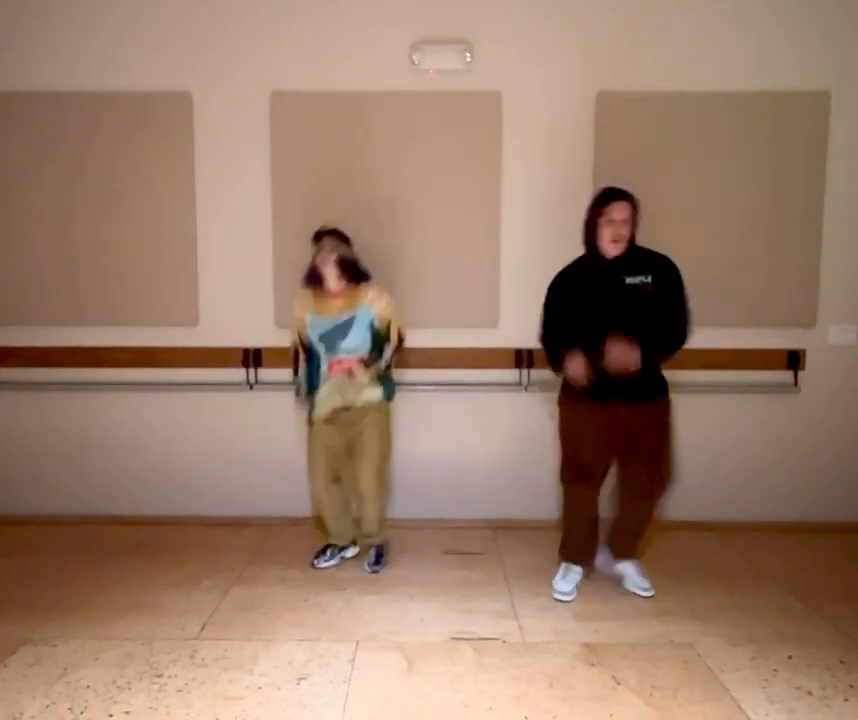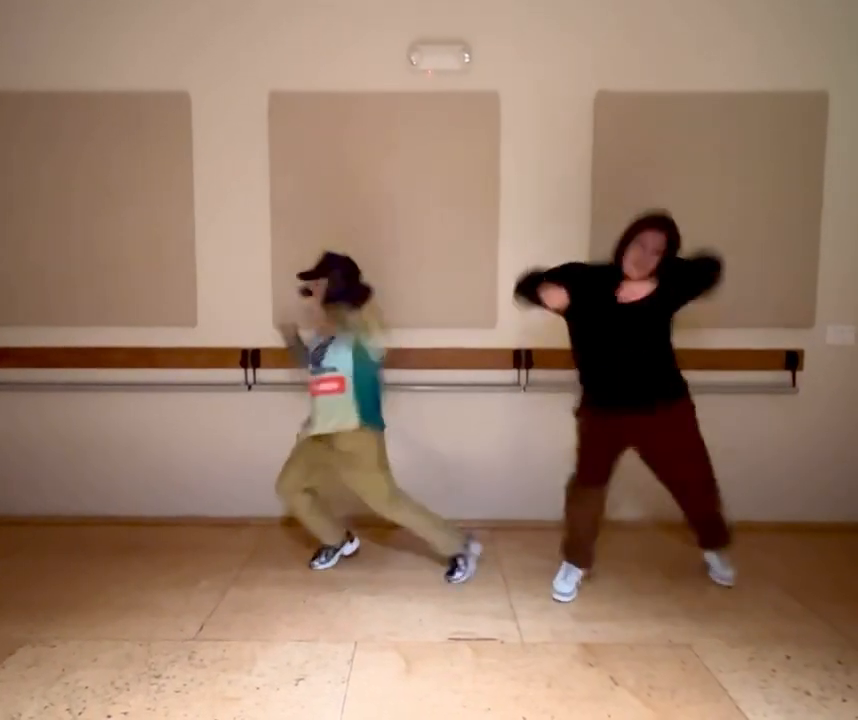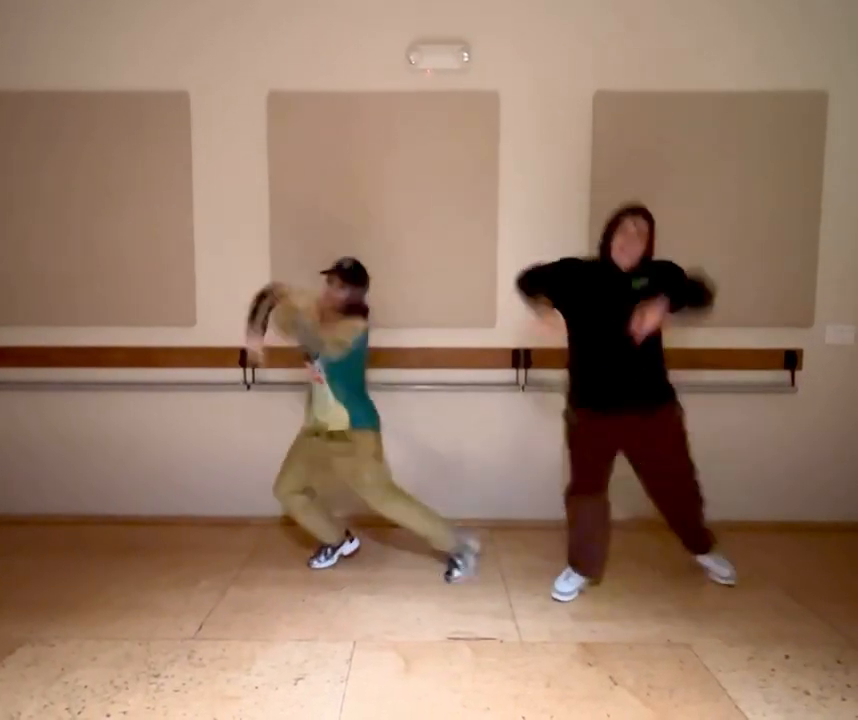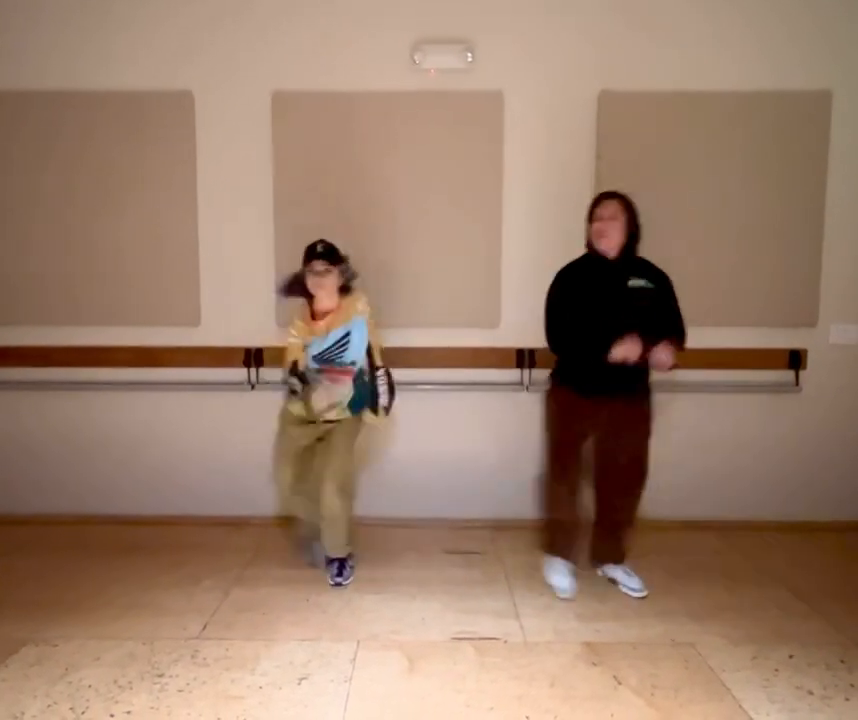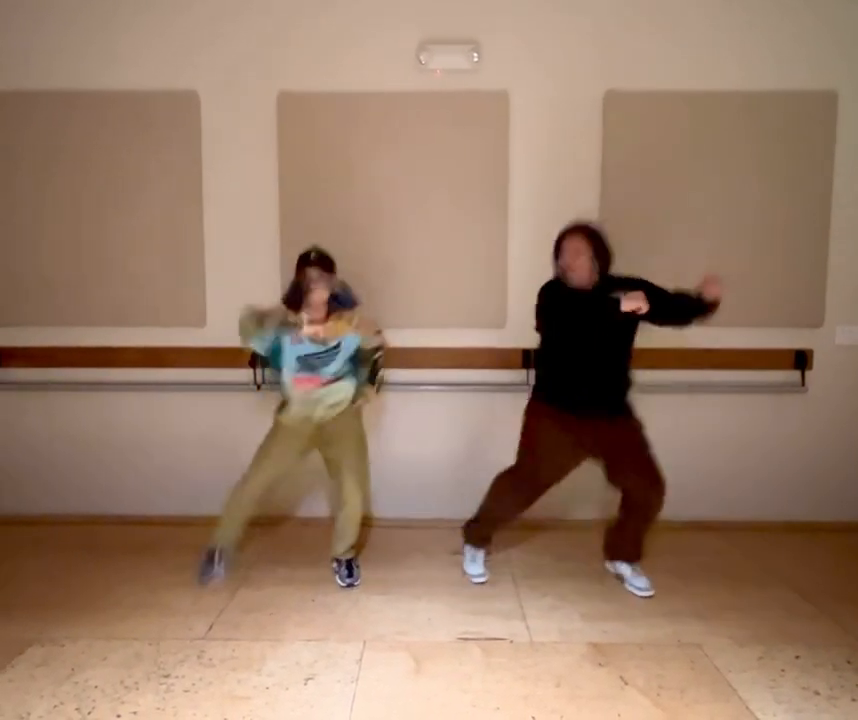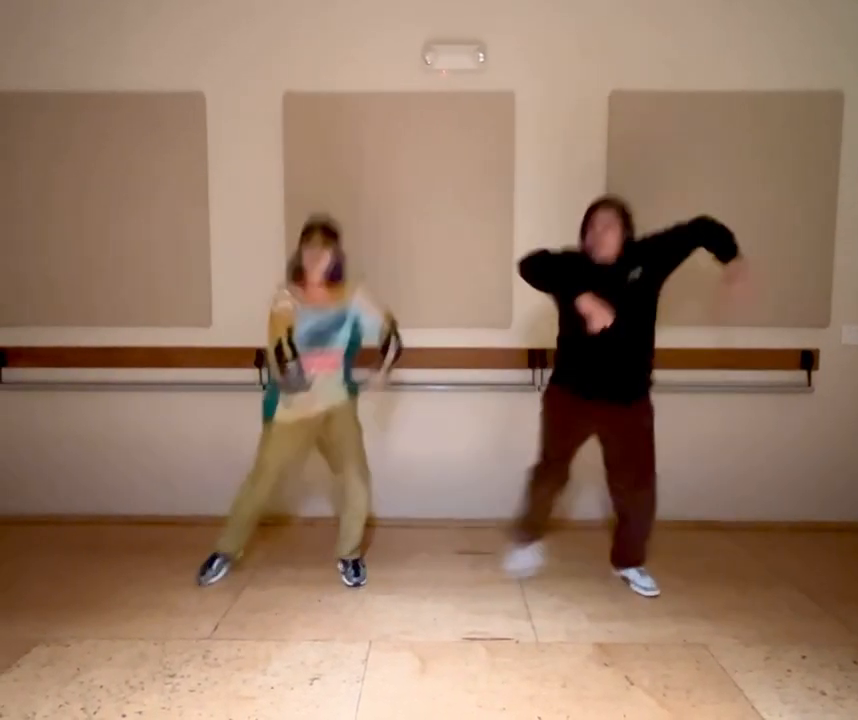
dt=0.2s
person 1, frame 1
left shoulder: (657, 269)
right shoulder: (571, 278)
left elbow: (675, 331)
right elbow: (553, 336)
left wrist: (640, 353)
right wrist: (567, 357)
left hip: (646, 398)
right hip: (586, 399)
left knee: (649, 479)
right knee: (581, 480)
left ankle: (620, 554)
right ankle: (574, 562)
person 1, frame 2
left shoulder: (664, 284)
right shoulder: (586, 281)
left elbow: (708, 269)
right elbow: (527, 285)
left wrist: (653, 284)
right wrist: (546, 293)
left hip: (663, 407)
right hip: (603, 408)
left knee: (694, 480)
right knee: (588, 484)
left ankle: (714, 547)
right ankle: (574, 563)
person 1, frame 3
left shoulder: (660, 277)
right shoulder: (577, 275)
left elbow: (698, 293)
right elbow: (531, 279)
left wrist: (663, 304)
right wrist: (540, 299)
left hip: (652, 408)
right hip: (592, 409)
left knee: (676, 482)
right knee: (587, 489)
left ankle: (703, 548)
right ankle: (582, 567)
person 1, frame 4
left shoulder: (650, 278)
right shoulder: (572, 277)
left elbow: (671, 327)
right elbow: (558, 338)
left wrist: (666, 349)
right wrist: (609, 349)
left hip: (628, 395)
right hip: (573, 393)
left knee: (622, 481)
right knee: (564, 472)
left ankle: (610, 559)
right ankle: (559, 554)
person 1, frame 5
left shoulder: (628, 290)
right shoulder: (555, 295)
left elbow: (676, 309)
right elbow: (553, 326)
left wrist: (706, 299)
right wrist: (619, 307)
left hip: (612, 415)
right hip: (555, 414)
left knee: (648, 488)
right knee: (525, 482)
left ankle: (623, 558)
right ankle: (475, 543)
person 1, frame 6
left shoulder: (649, 258)
right shoulder: (573, 266)
left elbow: (701, 229)
right elbow: (533, 266)
left wrist: (731, 258)
right wrist: (581, 299)
left hip: (629, 398)
right hip: (572, 394)
left knee: (636, 482)
right knee: (551, 471)
left ankle: (629, 562)
right ankle: (527, 539)
person 2, frame 1
left shoulder: (371, 297)
right shoulder: (306, 305)
left elbow: (394, 340)
left wrist: (370, 367)
right wrist: (304, 388)
left hip: (367, 403)
right hip: (326, 405)
left knee: (370, 476)
right knee: (323, 476)
left ankle: (374, 541)
right ankle: (343, 540)
person 2, frame 2
left shoulder: (360, 321)
right shoulder: (323, 326)
left elbow: (373, 350)
right wrist: (295, 343)
left hip: (355, 431)
right hip: (319, 431)
left knee: (385, 498)
right knee: (290, 486)
left ankle: (458, 548)
right ankle: (338, 540)
person 2, frame 3
left shoulder: (353, 324)
right shoulder: (317, 315)
left elbow: (329, 344)
right elbow: (273, 296)
right wrist: (255, 331)
left hip: (356, 428)
right hip: (318, 426)
left knee: (383, 496)
right knee: (287, 489)
left ankle: (455, 544)
right ankle: (338, 540)
person 2, frame 4
left shoulder: (359, 307)
right shoulder: (300, 321)
left elbow: (374, 354)
right elbow: (292, 369)
left wrist: (383, 392)
right wrist: (303, 391)
left hip: (344, 414)
right hip: (300, 413)
left knee: (332, 485)
right knee: (288, 482)
left ankle: (338, 554)
right ankle: (313, 529)
person 2, frame 5
left shoulder: (350, 322)
right shoulder: (281, 322)
left elbow: (376, 341)
right elbow: (249, 329)
left wrist: (370, 380)
right wrist: (275, 323)
left hip: (340, 414)
right hip: (296, 418)
left knee: (353, 487)
right knee: (254, 483)
left ankle: (344, 556)
right ankle: (220, 546)
person 2, frame 6
left shoulder: (352, 299)
right shoulder: (286, 300)
left elbow: (385, 327)
right elbow: (274, 350)
left wrist: (386, 359)
right wrist: (290, 374)
left hip: (336, 408)
right hip: (289, 411)
left knee: (356, 485)
right knee: (259, 486)
left ankle: (349, 555)
right ankle: (226, 552)
